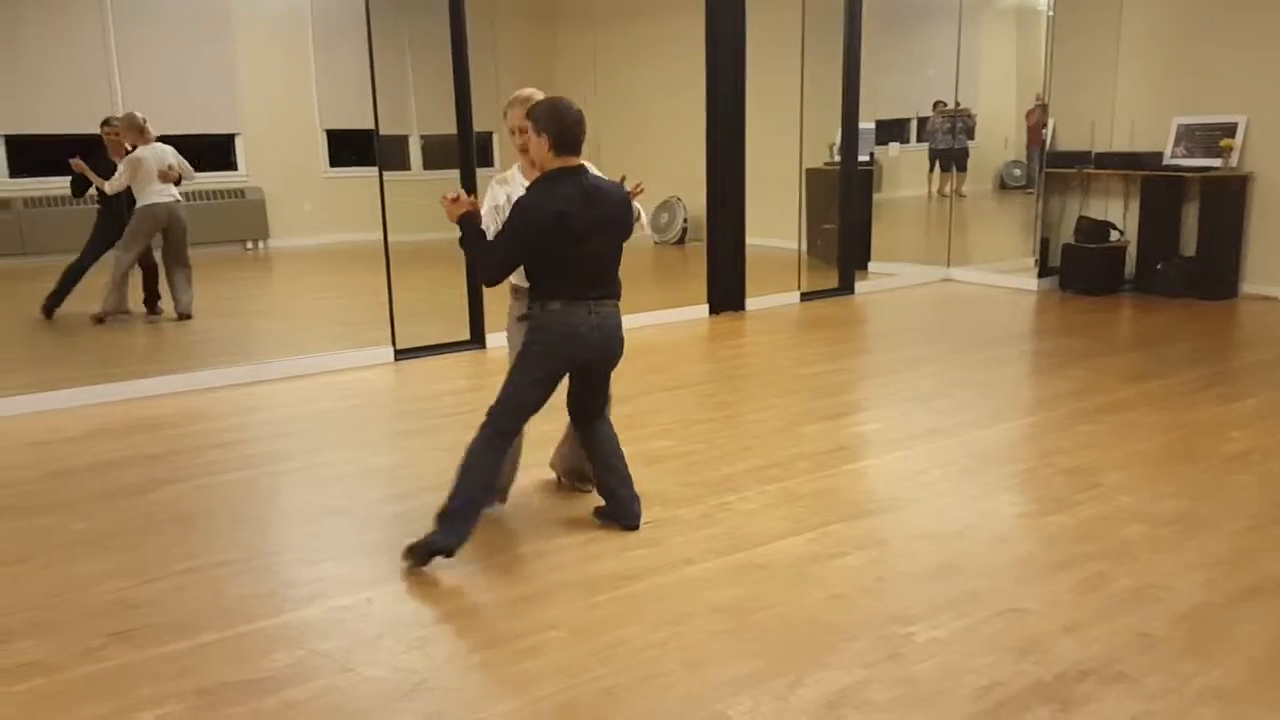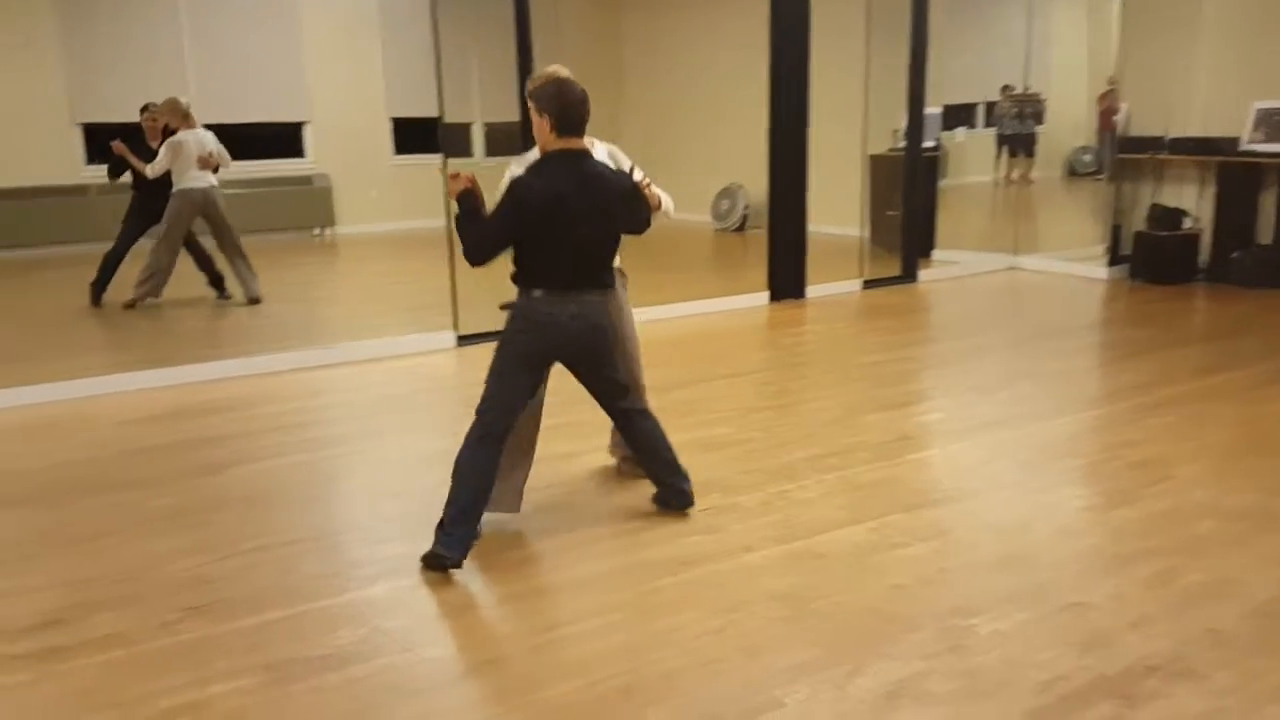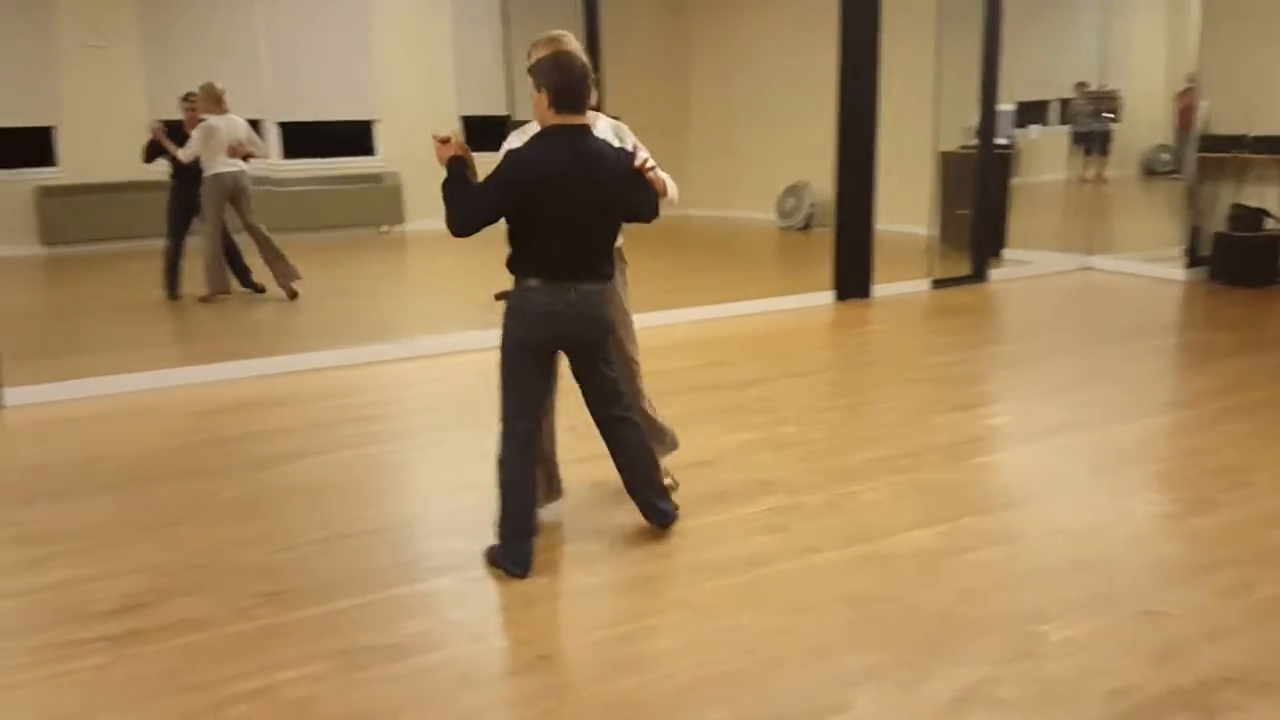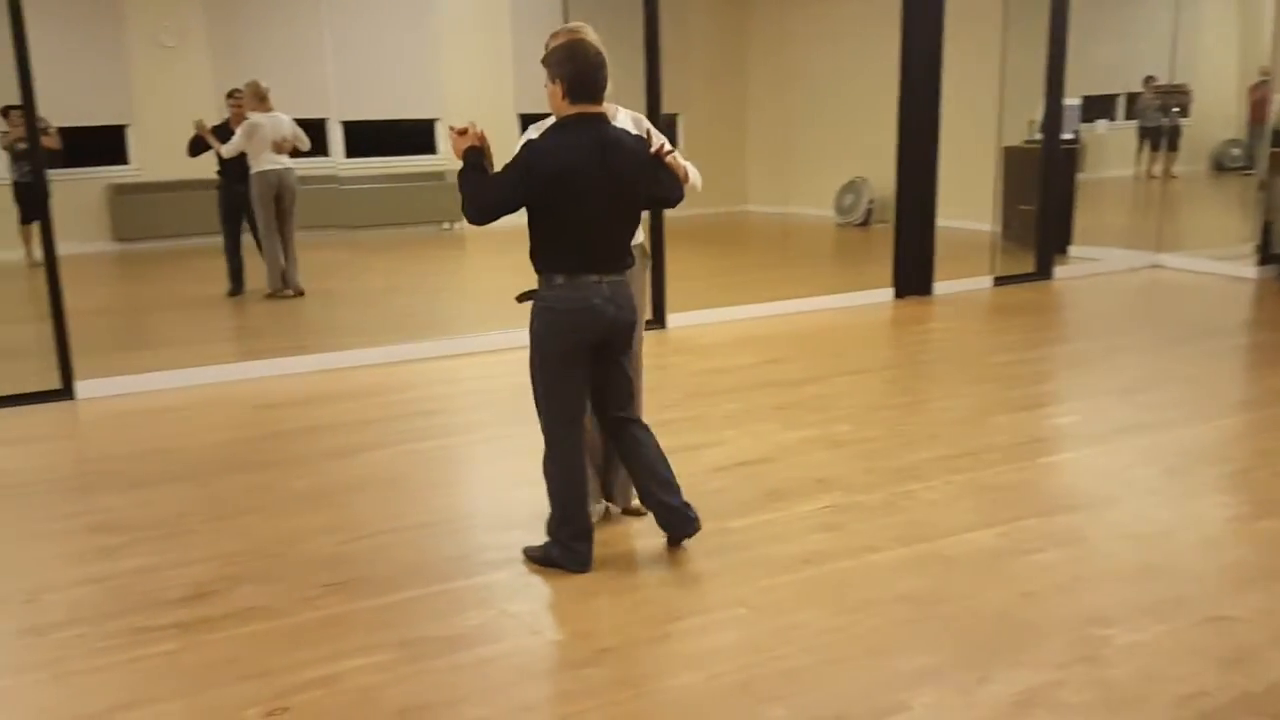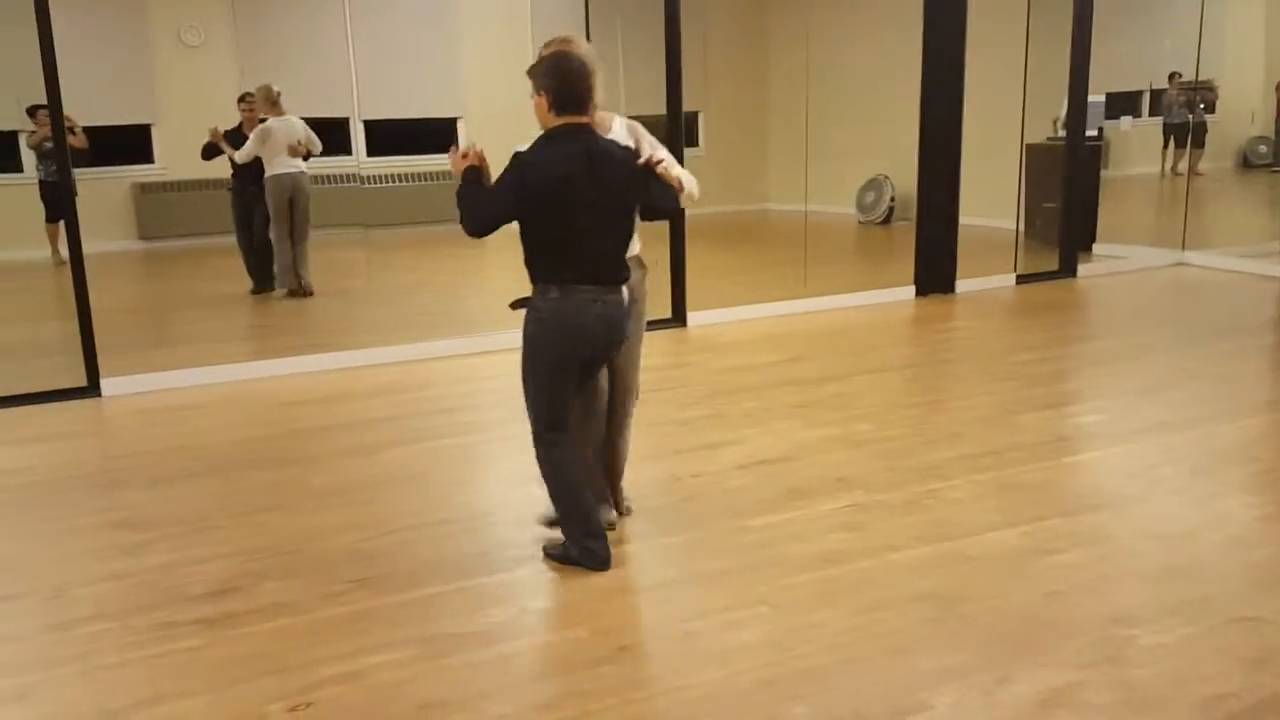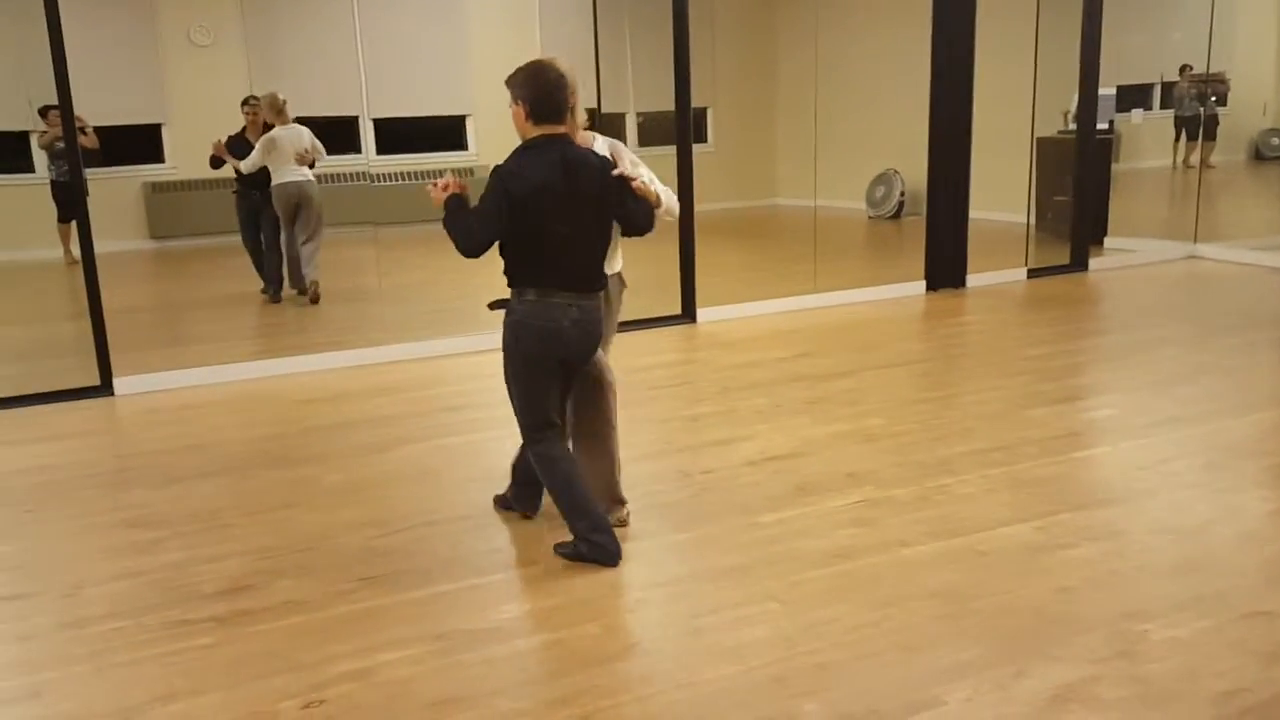
dt=0.3s
person 1, frame 1
left shoulder: (535, 205)
right shoulder: (612, 195)
left elbow: (490, 271)
left wrist: (467, 221)
left hip: (556, 325)
right hip: (608, 323)
left knee: (498, 428)
right knee: (591, 415)
left ankle: (448, 532)
right ankle: (624, 506)
person 1, frame 2
left shoulder: (529, 187)
right shoulder: (613, 183)
left elbow: (478, 251)
right elbow: (638, 221)
left wrist: (465, 199)
right wrist: (638, 194)
left hip: (535, 316)
right hip: (592, 314)
left knee: (489, 430)
right knee: (625, 404)
left ankle: (450, 544)
right ankle: (676, 489)
person 1, frame 3
left shoulder: (523, 163)
right shoulder: (615, 162)
left elbow: (463, 221)
right elbow: (645, 209)
left wrist: (456, 167)
right wrist: (643, 175)
left hip: (535, 304)
right hip: (592, 302)
left knee: (521, 430)
right knee: (616, 410)
left ankle: (515, 549)
right ankle: (658, 506)
person 1, frame 4
left shoulder: (542, 154)
right shoulder: (632, 149)
left elbow: (480, 209)
right elbow: (669, 193)
left wrist: (472, 158)
right wrist: (663, 160)
left hip: (563, 300)
right hip: (618, 296)
left knee: (562, 428)
right knee: (620, 417)
left ankle: (570, 546)
right ankle: (675, 513)
person 1, frame 5
left shoulder: (533, 165)
right shoulder: (621, 160)
left elbow: (478, 221)
right elbow: (666, 205)
left wrist: (470, 175)
right wrist: (651, 169)
left hip: (557, 311)
right hip: (610, 307)
left knee: (552, 432)
right knee: (562, 415)
left ankle: (587, 543)
right ankle: (577, 512)
person 1, frame 6
left shoulder: (513, 175)
right shoulder: (599, 168)
left elbow: (473, 243)
right elbow: (640, 224)
left wrist: (453, 203)
right wrist: (634, 189)
left hip: (535, 314)
right hip: (588, 312)
left knee: (542, 428)
right knee: (547, 411)
left ankle: (596, 537)
right ankle: (524, 493)
person 2, frame 1
left shoulder: (583, 176)
right shoulder: (502, 189)
left elbow: (630, 220)
left wrist: (627, 205)
right hip: (530, 301)
left ankle: (574, 465)
person 2, frame 2
left shoulder: (608, 157)
right shoulder: (525, 168)
left elbow: (664, 208)
left wrist: (649, 196)
left knee: (627, 376)
left ankle: (633, 452)
right ankle: (498, 492)
person 2, frame 3
left shoulder: (612, 133)
right shoulder: (524, 141)
left elbow: (668, 193)
left wrist: (652, 178)
left knee: (623, 368)
left ankle: (650, 454)
right ankle: (535, 485)
person 2, frame 4
left shoulder: (632, 125)
right shoulder: (542, 138)
left elbow: (692, 183)
left wrist: (675, 166)
left hip: (626, 261)
left knee: (625, 375)
left ankle: (618, 484)
right ankle: (585, 492)
person 2, frame 5
left shoulder: (628, 133)
left elbow: (687, 193)
left wrist: (671, 177)
left hip: (624, 272)
left knee: (624, 387)
right knee: (588, 386)
left ankle: (608, 487)
right ankle: (591, 498)
person 2, frame 6
left shoulder: (610, 152)
left elbow: (669, 208)
left wrist: (646, 192)
left hip: (604, 285)
left knee: (581, 380)
right knee: (595, 384)
right ankle: (604, 497)
person 3, frame 1
left shoulder: (133, 159)
right shoulder: (168, 150)
left elbow: (111, 188)
right elbow: (190, 174)
left wrist: (85, 170)
left hip: (149, 210)
right hip: (174, 207)
left knee: (124, 255)
right knee: (177, 261)
left ankle: (112, 307)
right ankle: (184, 307)
person 3, frame 2
left shoulder: (174, 143)
right shoulder: (208, 136)
left elbow: (151, 172)
right elbow: (226, 161)
left wrist: (126, 154)
left hip: (185, 194)
right hip: (210, 191)
left knee: (165, 244)
right knee: (229, 242)
left ankle: (142, 293)
right ankle: (252, 290)
person 3, frame 3
left shoulder: (205, 127)
right shoulder: (240, 123)
left elbow: (184, 156)
right elbow: (261, 150)
left wrist: (162, 139)
left hip: (215, 179)
right hip: (239, 177)
left knee: (213, 234)
right knee: (256, 229)
left ankle: (216, 287)
right ankle: (286, 279)
person 3, frame 4
left shoulder: (250, 125)
right shoulder: (285, 120)
left elbow: (226, 152)
right elbow: (305, 145)
left wrist: (207, 135)
left hip: (262, 177)
right hip: (287, 174)
left knee: (269, 232)
right knee: (287, 231)
left ankle: (277, 285)
right ankle: (293, 283)
person 3, frame 5
left shoulder: (263, 130)
right shoulder: (298, 123)
left elbow: (240, 158)
right elbow: (318, 148)
left wrist: (220, 142)
left hip: (276, 180)
right hip: (300, 177)
left knee: (281, 234)
right knee: (300, 233)
left ankle: (292, 284)
right ankle: (304, 281)
person 3, frame 6
left shoulder: (269, 139)
right shoulder: (304, 132)
left elbow: (246, 168)
right elbow: (321, 155)
left wrist: (225, 155)
left hip: (282, 189)
right hip: (307, 186)
left knee: (292, 239)
right knee: (308, 238)
left ankle: (301, 283)
right ankle: (311, 281)
person 4, frame 1
right shoulder: (96, 163)
left elbow: (165, 174)
right elbow: (77, 192)
left wrist: (172, 175)
right wrist: (78, 173)
left hip: (133, 216)
right hip: (108, 218)
left knee: (147, 262)
right knee: (84, 261)
left ankle: (152, 302)
right ankle: (52, 301)
person 4, frame 2
right shoulder: (133, 147)
right elbow: (113, 175)
right wrist: (119, 156)
left hip: (168, 203)
right hip: (141, 204)
left knee: (192, 245)
right knee: (120, 248)
left ankle: (218, 285)
right ankle: (97, 290)
person 4, frame 3
right shoulder: (172, 135)
right elbow: (148, 158)
right wrist: (156, 139)
right hip: (181, 193)
left knee: (223, 237)
right knee: (175, 240)
left ankle: (246, 279)
right ankle: (171, 285)
person 4, frame 4
right shoulder: (219, 131)
right elbow: (193, 152)
right wrist: (199, 135)
left hip: (252, 188)
right hip: (229, 189)
left knee: (261, 234)
right knee: (231, 238)
right ankle: (236, 282)
person 4, frame 5
right shoulder: (231, 136)
right elbow: (207, 155)
right wrist: (212, 142)
left hip: (264, 191)
right hip: (241, 192)
left knee: (260, 235)
right knee: (245, 240)
left ankle: (269, 277)
right ankle: (258, 280)
person 4, frame 6
right shoulder: (235, 141)
right elbow: (215, 165)
right wrist: (217, 154)
left hip: (270, 196)
right hip: (245, 197)
left knee: (271, 242)
right knee: (251, 243)
left ankle: (273, 286)
right ankle: (267, 280)
